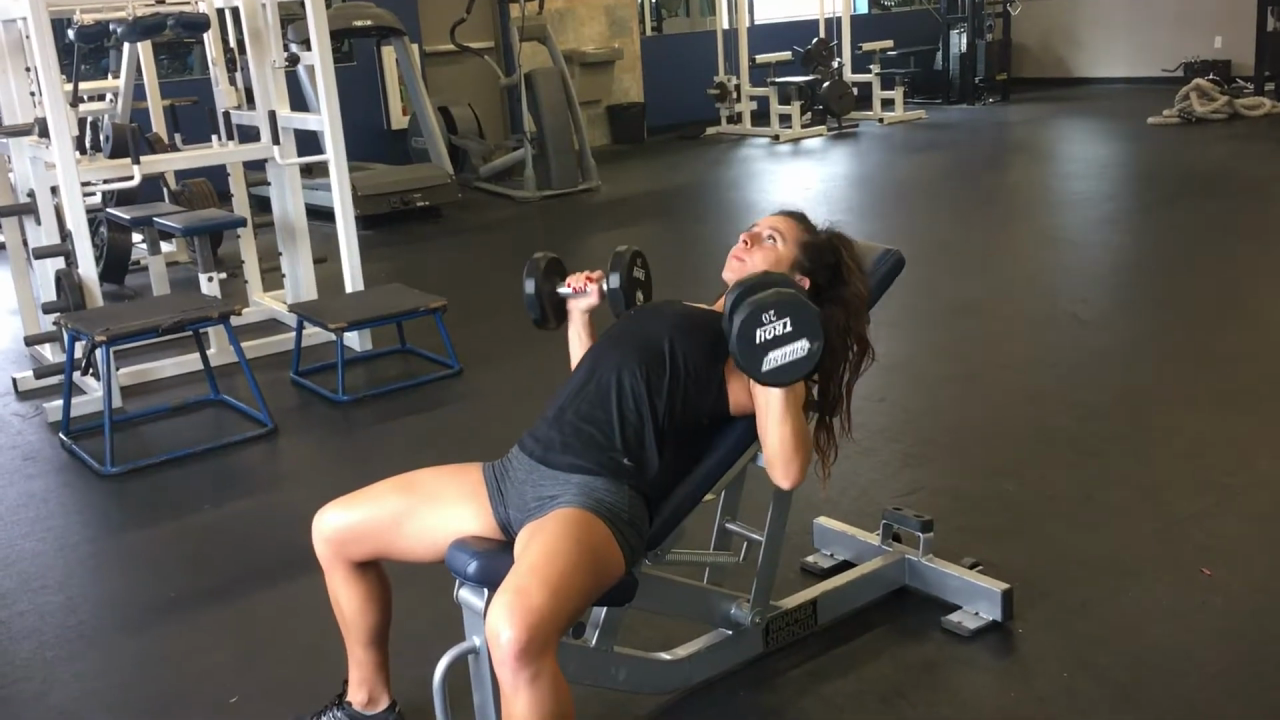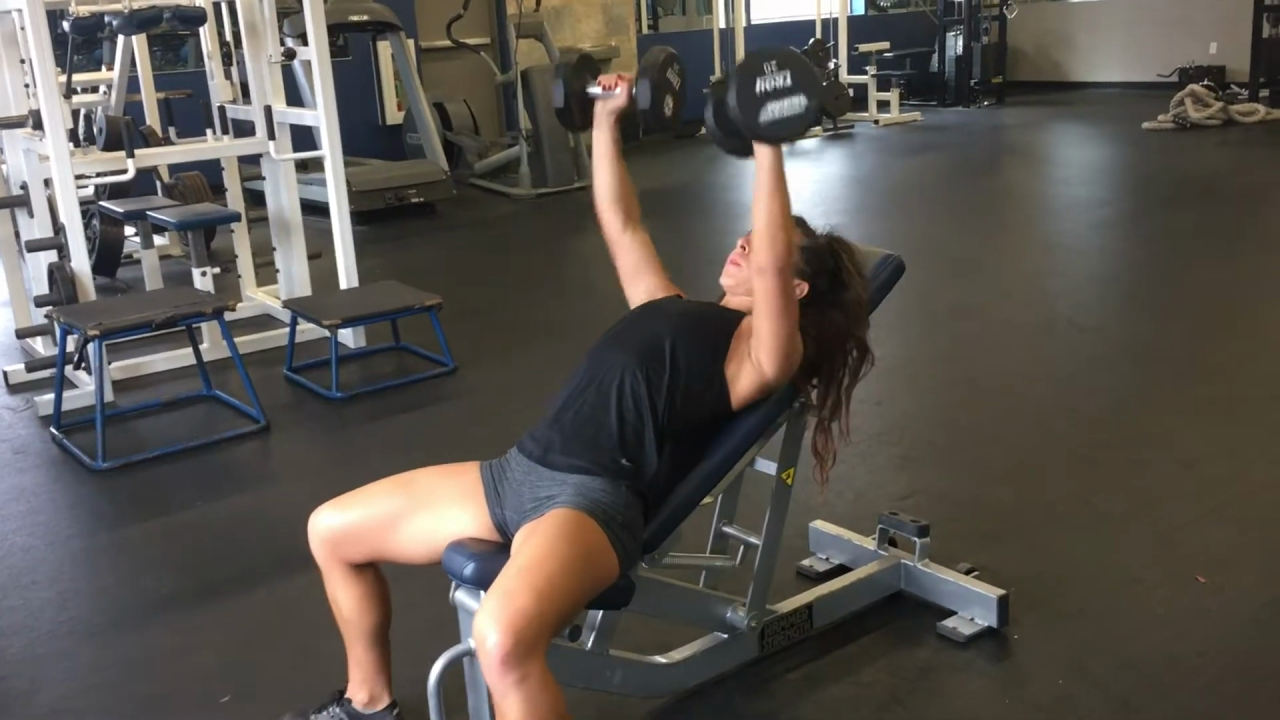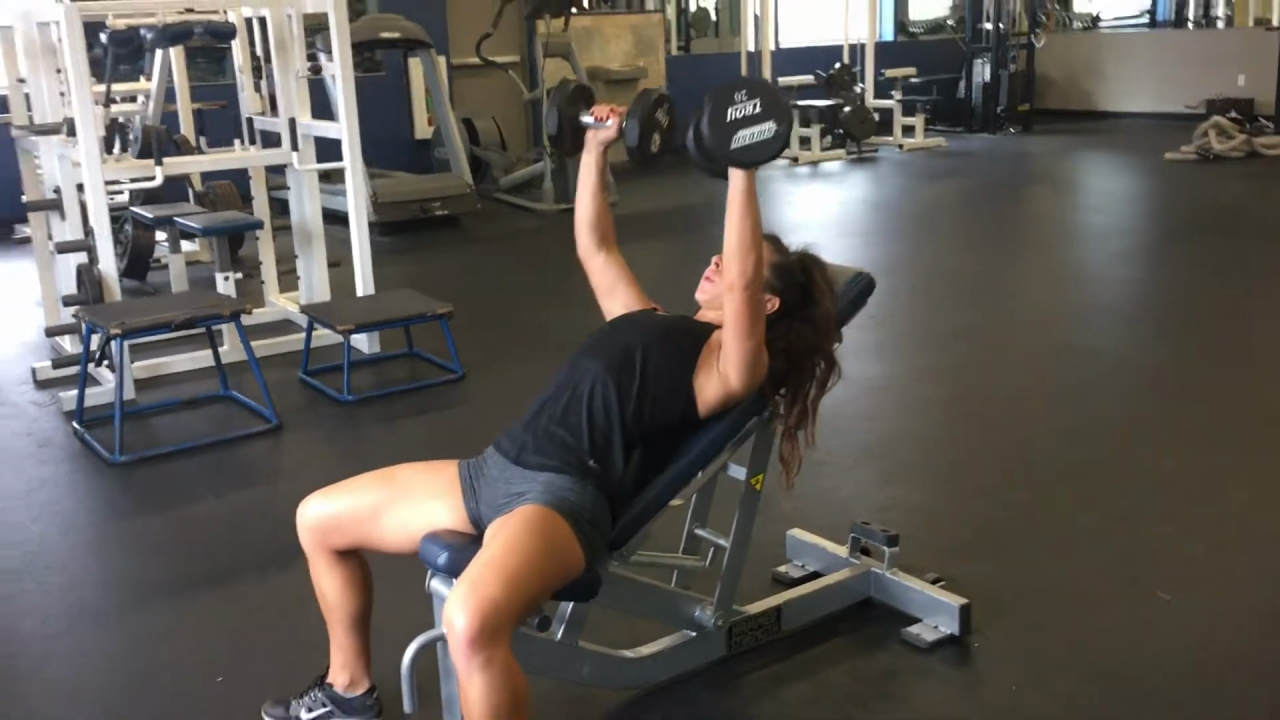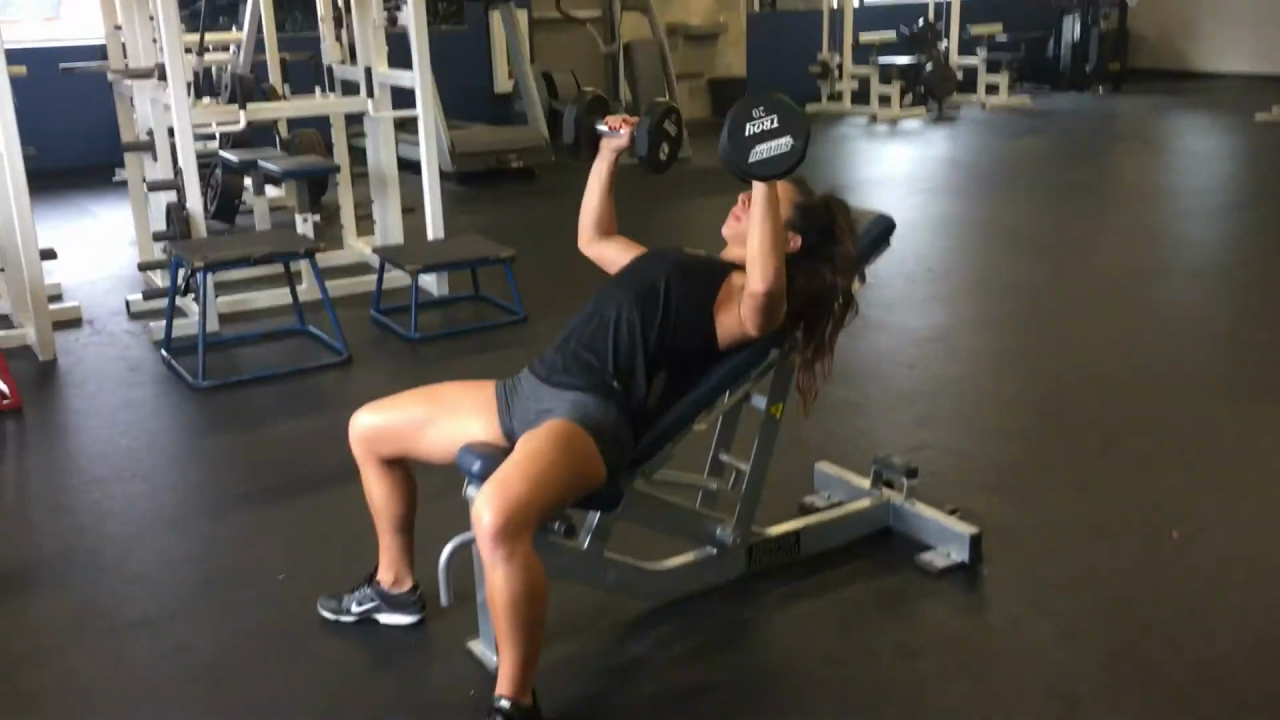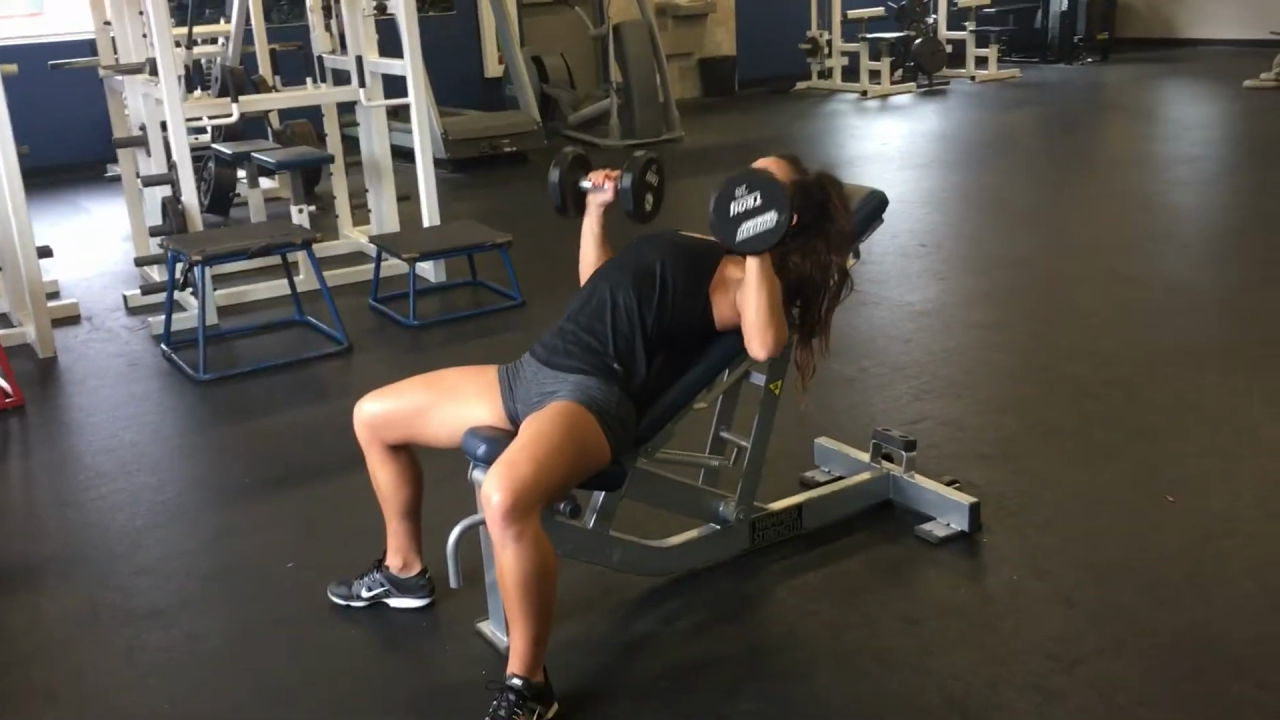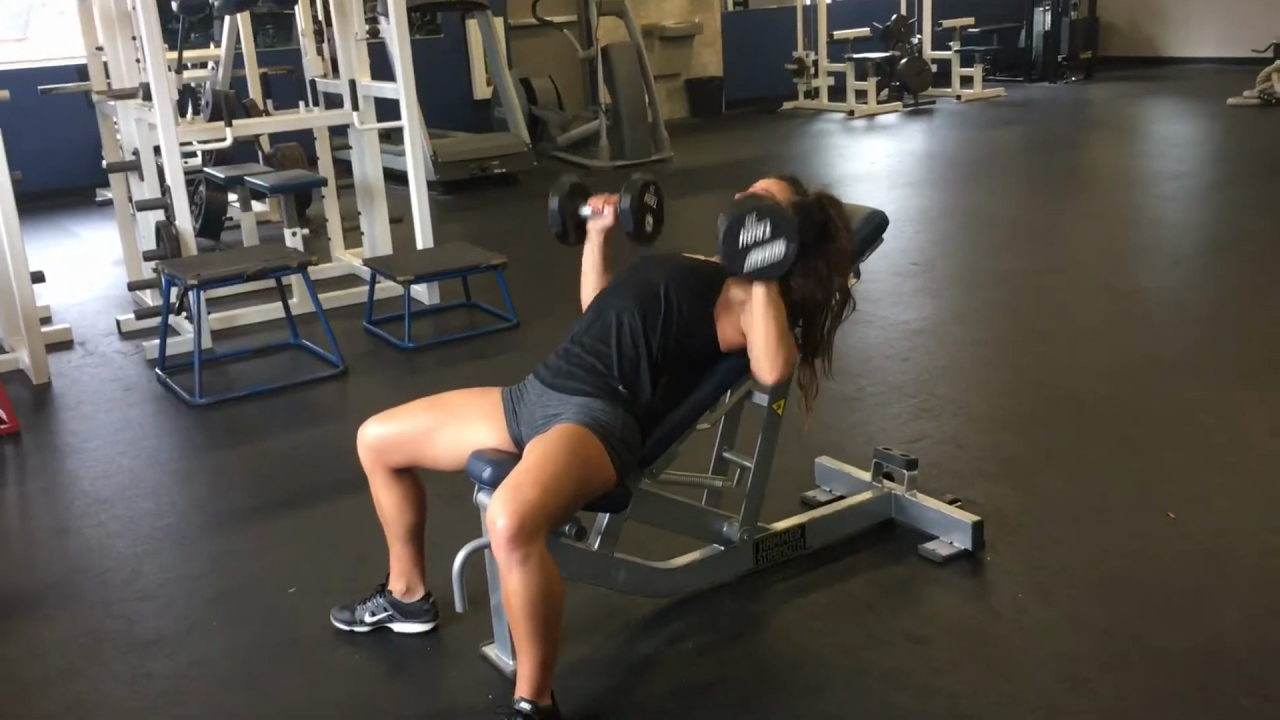
dt=0.5s
person 1, frame 1
right shoulder: (677, 314)
left elbow: (788, 469)
right wrist: (580, 312)
left hip: (600, 494)
right hip: (521, 468)
left knee: (516, 634)
right knee: (335, 530)
person 1, frame 2
left shoulder: (766, 346)
right shoulder: (671, 307)
left elbow: (773, 264)
right elbow: (619, 220)
left wrist: (768, 143)
right wrist: (605, 126)
left hip: (596, 495)
right hip: (519, 469)
left knee: (503, 638)
right knee: (331, 530)
person 1, frame 3
left shoulder: (734, 361)
right shoulder: (651, 321)
left elbow: (741, 283)
right elbow: (594, 246)
left wrist: (741, 167)
right wrist: (595, 147)
left hip: (566, 495)
right hip: (496, 468)
left knee: (473, 625)
right knee: (318, 518)
person 1, frame 4
left shoulder: (753, 303)
right shoulder: (686, 265)
left elbow: (765, 282)
right elbow: (594, 238)
left wrist: (766, 178)
right wrist: (609, 152)
left hip: (593, 413)
right hip: (534, 387)
left knee: (498, 518)
right knee: (368, 429)
right ankle: (395, 584)
person 1, frame 5
left shoulder: (748, 272)
right shoulder: (689, 247)
left elbow: (764, 345)
right wrist: (595, 209)
left hip: (595, 391)
right hip: (533, 369)
left knee: (505, 498)
right knee: (373, 416)
right ankle: (404, 570)
person 1, frame 6
left shoulder: (751, 292)
right shoulder: (692, 267)
left elbow: (772, 369)
right wrist: (596, 232)
left hip: (600, 414)
right hip: (538, 390)
left knee: (511, 522)
right knee: (376, 440)
right ankle: (408, 593)
